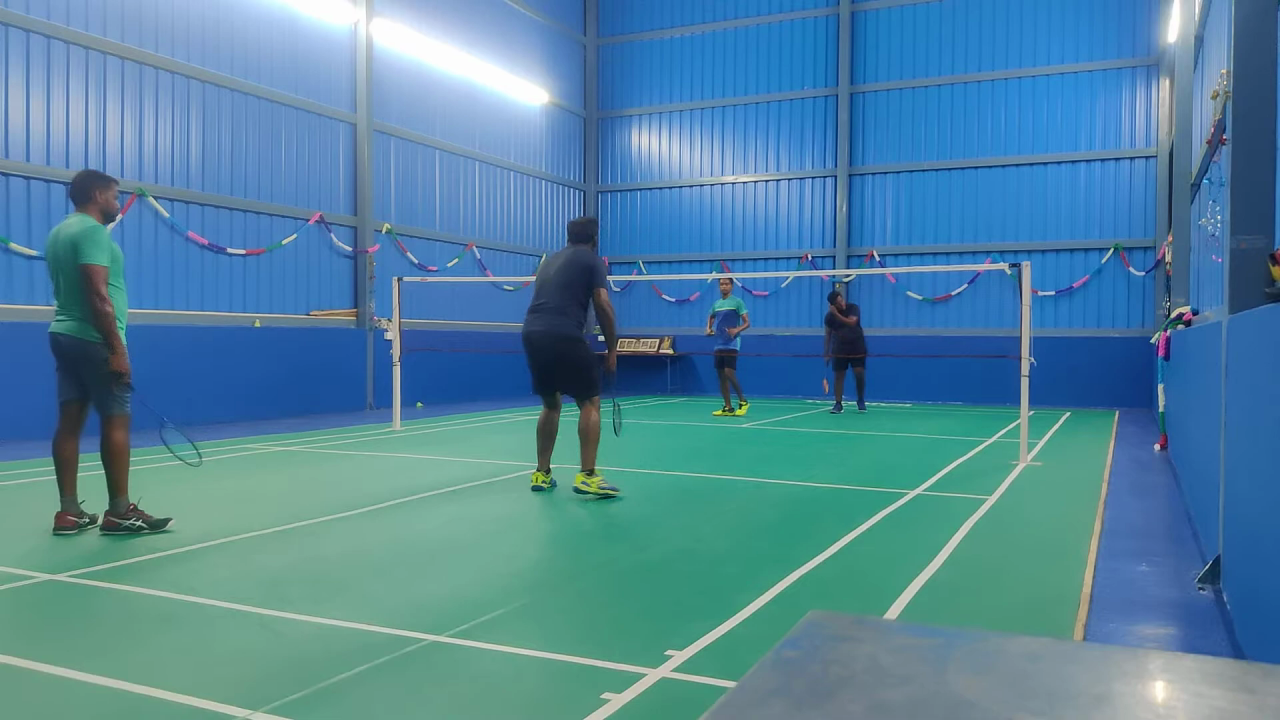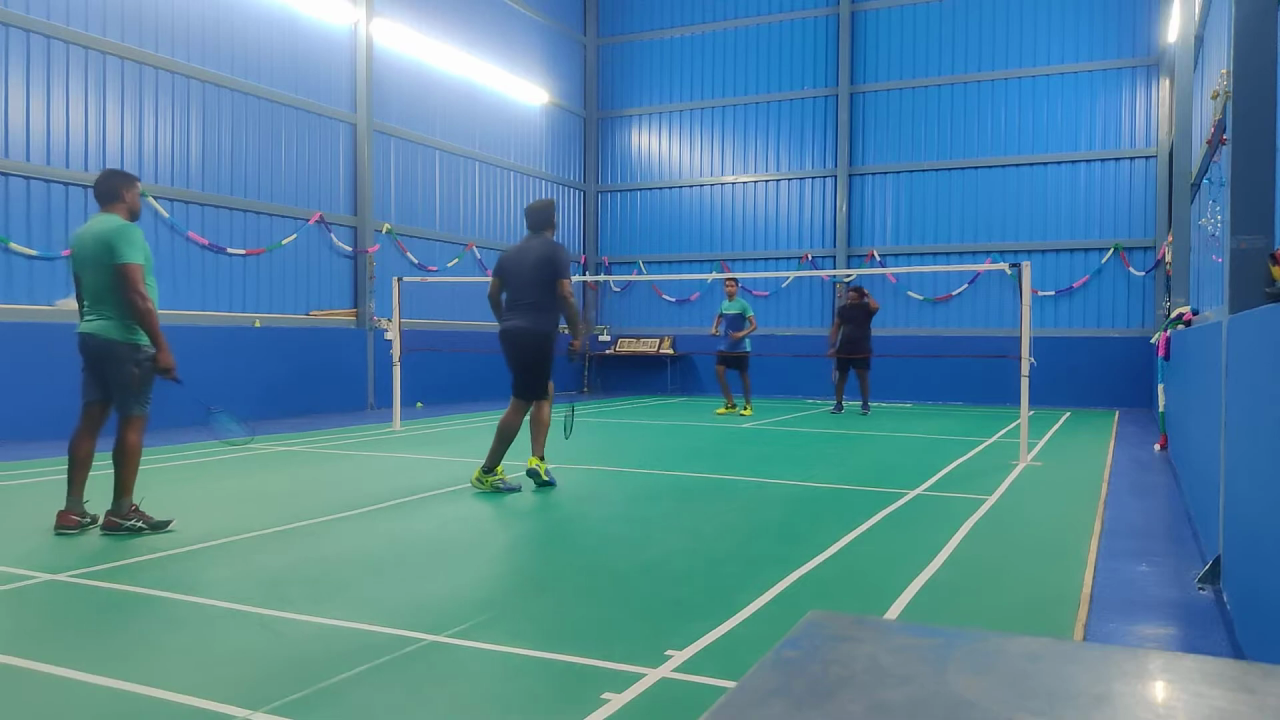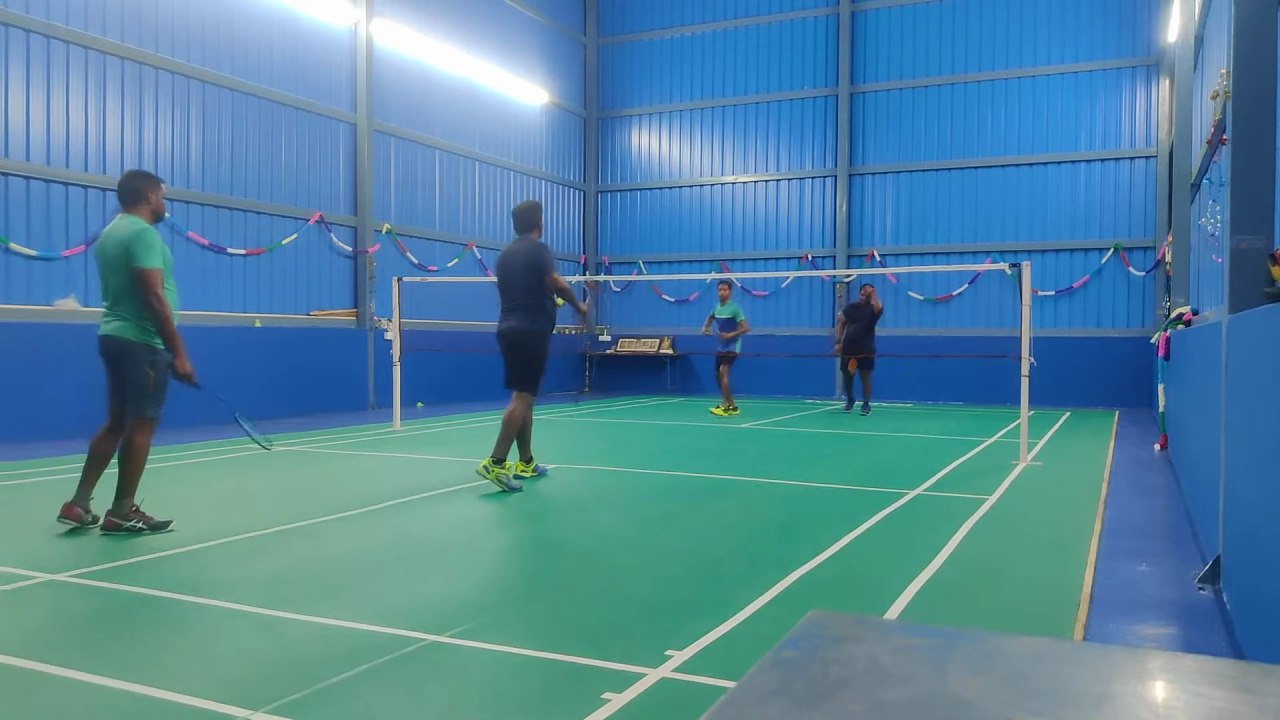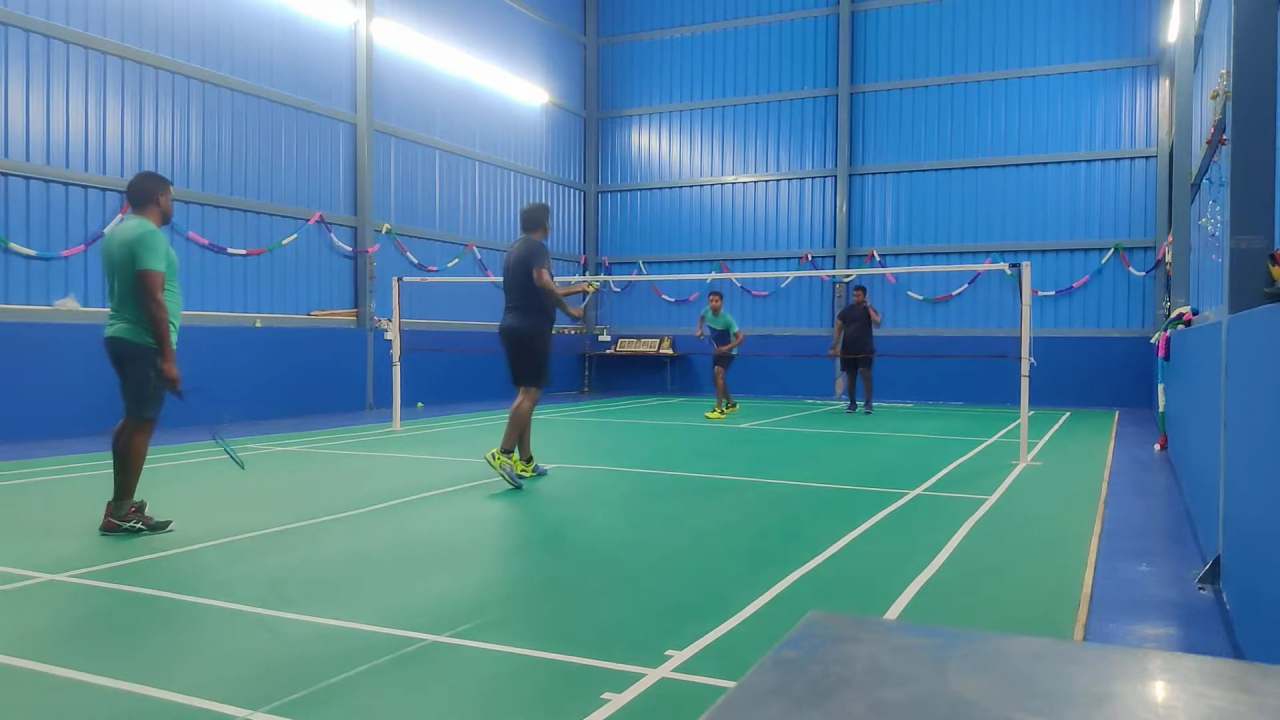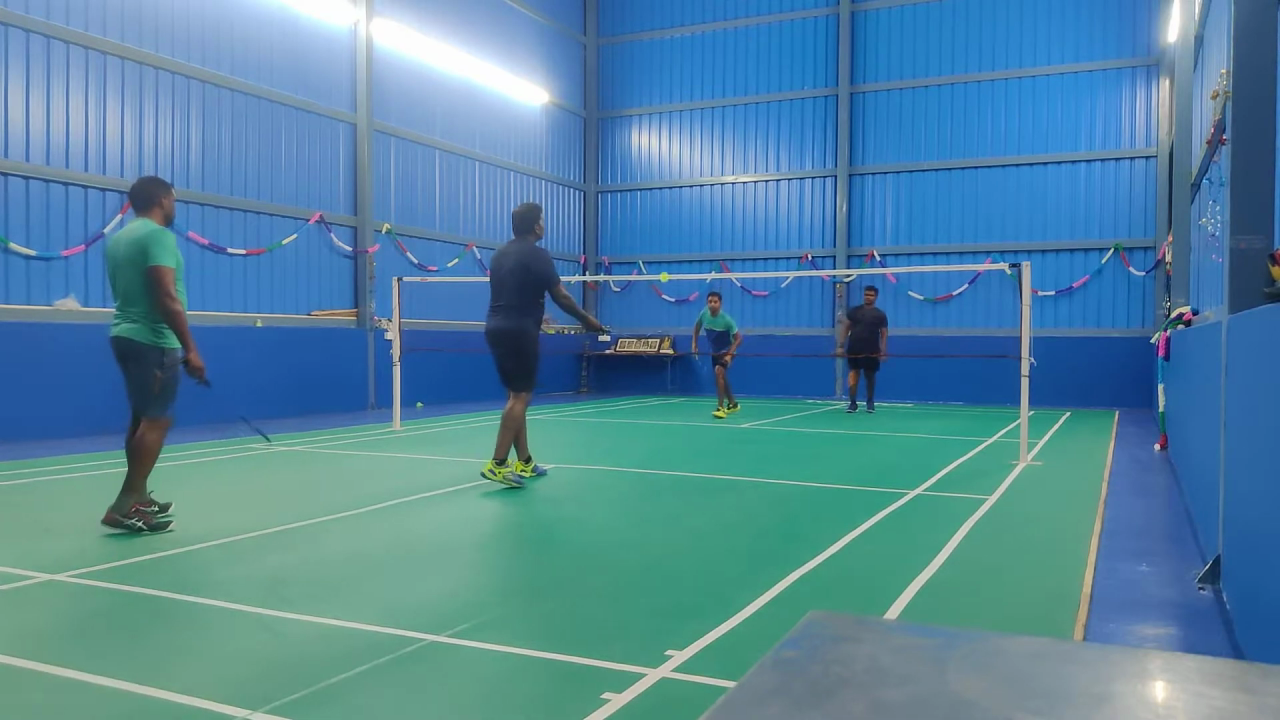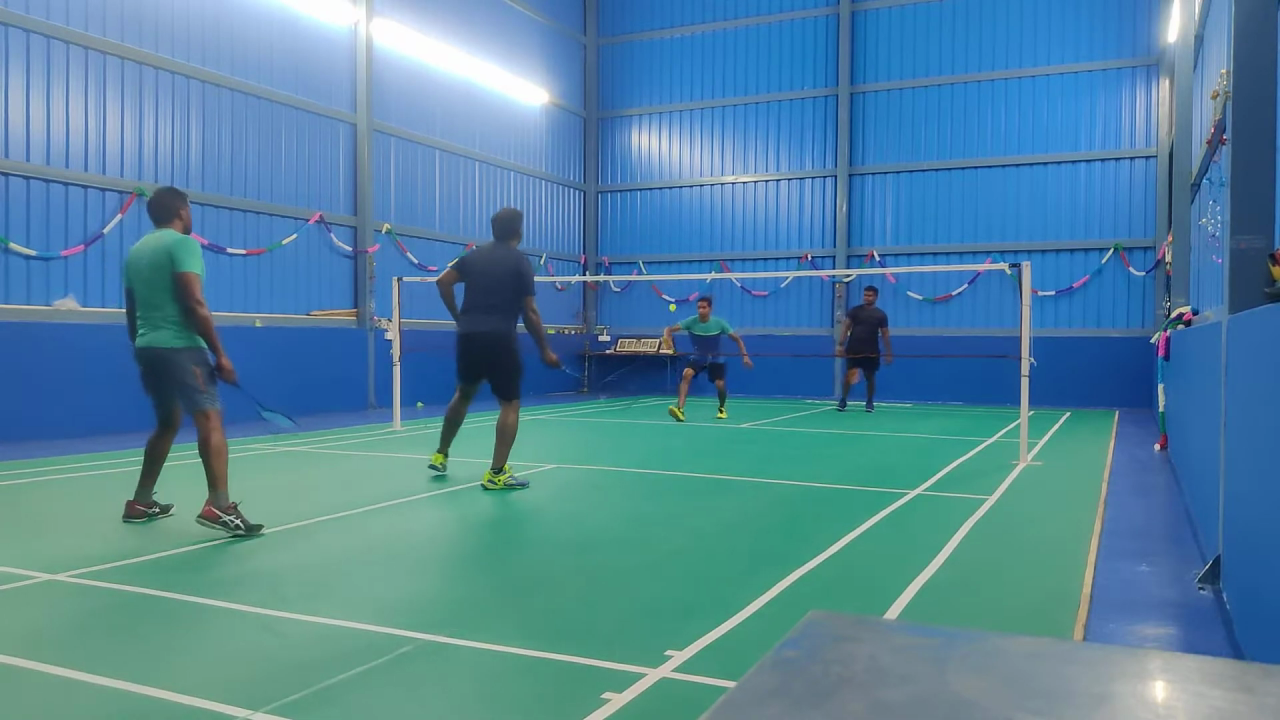
dt=0.5s
person 1, frame 1
left shoulder: (59, 232)
right shoulder: (91, 232)
right elbow: (97, 296)
right wrist: (117, 349)
left hip: (65, 336)
right hip: (93, 341)
left knee: (70, 422)
right knee: (116, 422)
left ankle: (69, 511)
right ankle: (120, 512)
person 1, frame 2
left shoulder: (82, 233)
right shoulder: (124, 231)
right elbow: (137, 295)
right wrist: (161, 346)
left hip: (93, 336)
right hip: (125, 341)
left knee: (90, 420)
right knee: (133, 422)
left ankle: (73, 510)
right ankle: (121, 512)
person 1, frame 3
left shoulder: (110, 233)
right shoulder: (144, 234)
right elbow: (155, 299)
right wrist: (178, 353)
left hip: (115, 337)
right hip: (142, 343)
left knee: (116, 423)
right knee: (142, 425)
left ankle: (79, 503)
right ankle: (122, 513)
person 1, frame 4
left shoulder: (117, 233)
right shoulder: (150, 235)
right elbow: (154, 300)
right wrist: (168, 356)
left hip: (122, 337)
right hip: (144, 343)
left knee: (132, 420)
right knee: (141, 425)
left ankle: (120, 502)
right ankle: (121, 513)
person 1, frame 5
left shoulder: (119, 238)
right shoulder: (158, 236)
right elbow: (167, 297)
right wrist: (190, 349)
left hip: (126, 336)
right hip: (153, 341)
left knee: (143, 418)
right knee: (156, 423)
left ankle: (137, 501)
right ankle: (124, 507)
person 1, frame 6
left shoulder: (135, 252)
right shoulder: (183, 243)
left elbow: (132, 312)
right elbow: (194, 304)
right wrist: (220, 354)
left hip: (148, 346)
right hip: (180, 346)
left knee: (167, 423)
right knee: (209, 418)
left ankle: (141, 502)
right ankle: (219, 506)
person 2, frame 1
left shoulder: (550, 261)
right shoulder: (591, 260)
right elbow: (603, 306)
right wrist: (612, 350)
left hip: (532, 334)
right hip: (563, 336)
left knee: (551, 405)
right knee: (590, 402)
left ankle: (542, 473)
right ankle: (588, 476)
person 2, frame 2
left shoulder: (510, 254)
right shoulder: (555, 251)
left elbow: (493, 294)
right elbow: (565, 296)
right wrist: (576, 335)
left hip: (511, 332)
right hip: (537, 335)
left knee: (545, 393)
right knee: (521, 403)
left ankle: (538, 461)
right ankle: (488, 472)
person 2, frame 3
left shoulder: (505, 255)
right shoulder: (538, 249)
right elbow: (556, 283)
left wrist: (550, 301)
right wrist: (577, 305)
left hip: (510, 329)
right hip: (531, 332)
left knee: (525, 396)
right knee: (522, 397)
left ankle: (525, 463)
right ankle: (496, 462)
person 2, frame 4
left shoulder: (516, 249)
right shoulder: (536, 248)
right elbow: (543, 283)
left wrist: (576, 289)
right wrist: (567, 309)
left hip: (514, 327)
right hip: (531, 329)
left knee: (526, 393)
right knee: (529, 393)
left ankle: (525, 462)
right ankle: (504, 453)
person 2, frame 5
left shoulder: (499, 254)
right shoulder: (538, 255)
right elbow: (561, 297)
right wrist: (588, 321)
left hip: (495, 330)
right hip: (519, 333)
left knee: (518, 396)
right knee: (519, 397)
left ankle: (524, 462)
right ankle: (498, 465)
person 2, frame 6
left shoulder: (474, 256)
right shoulder: (520, 262)
left elbow: (443, 282)
right elbow: (529, 312)
left wrist: (459, 317)
right wrist: (545, 349)
left hip: (468, 335)
right hip: (500, 338)
left knee: (463, 395)
right knee: (510, 405)
left ankle: (441, 455)
right ankle: (496, 474)
